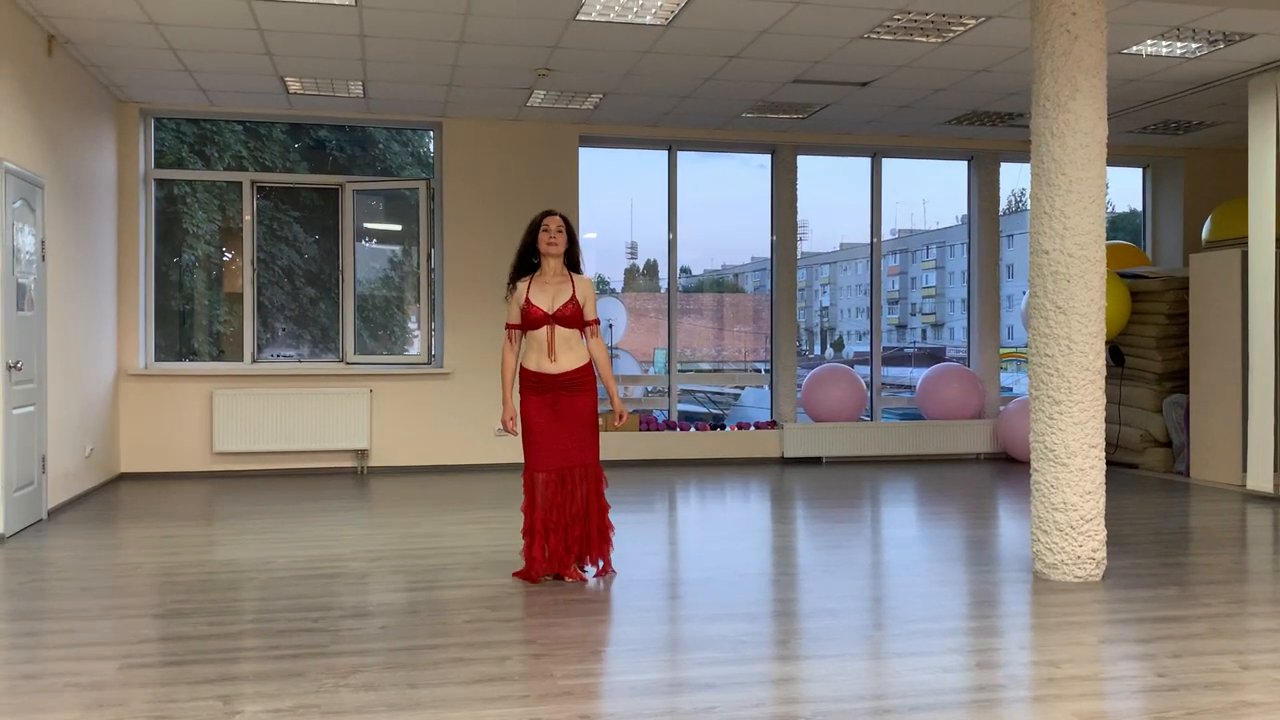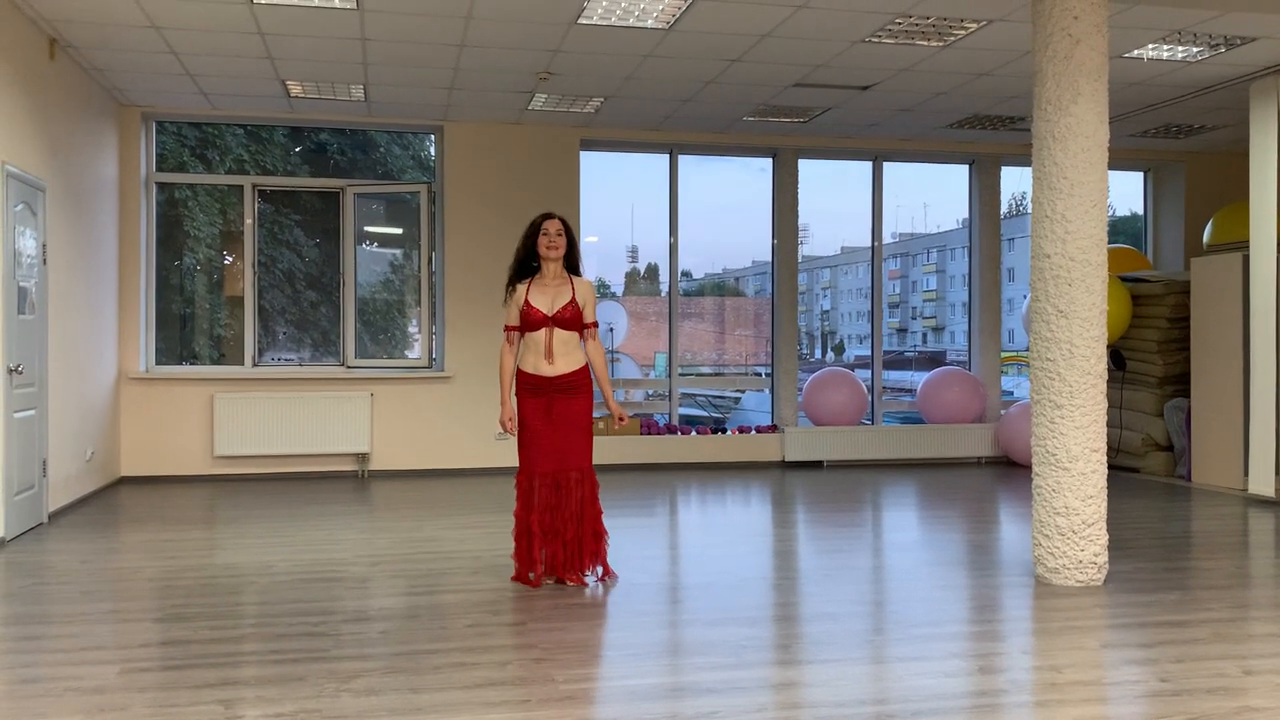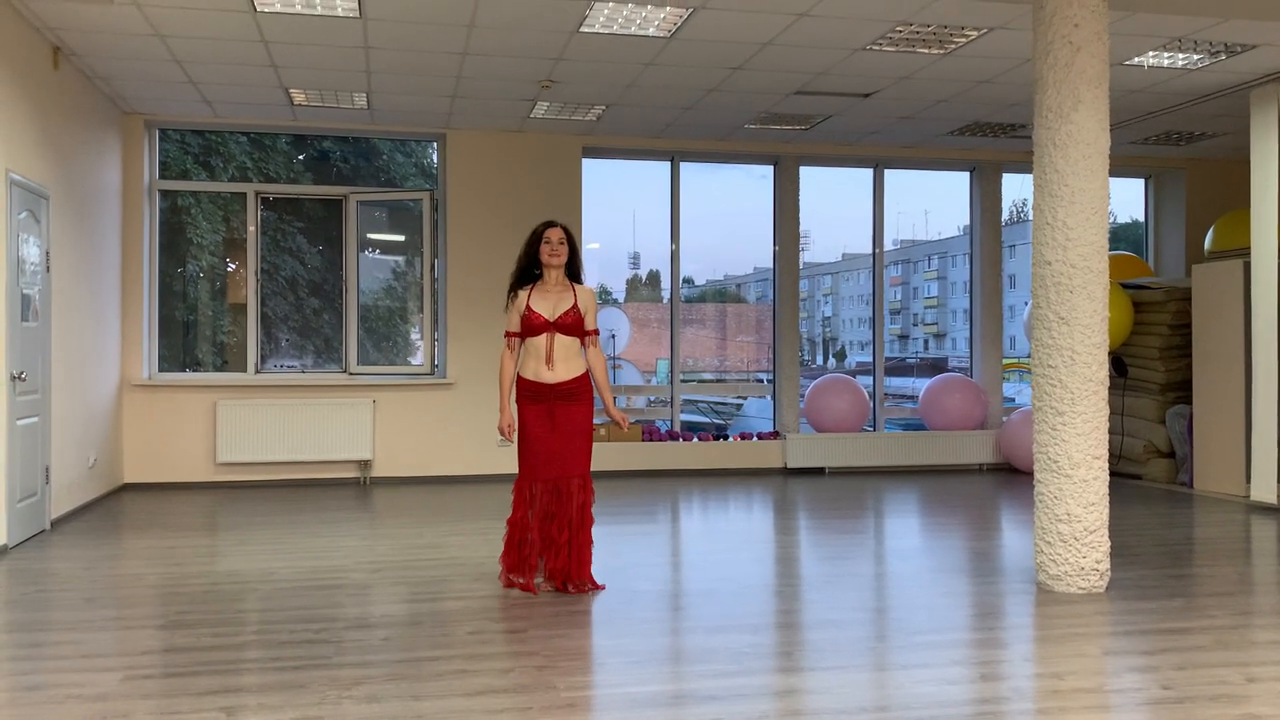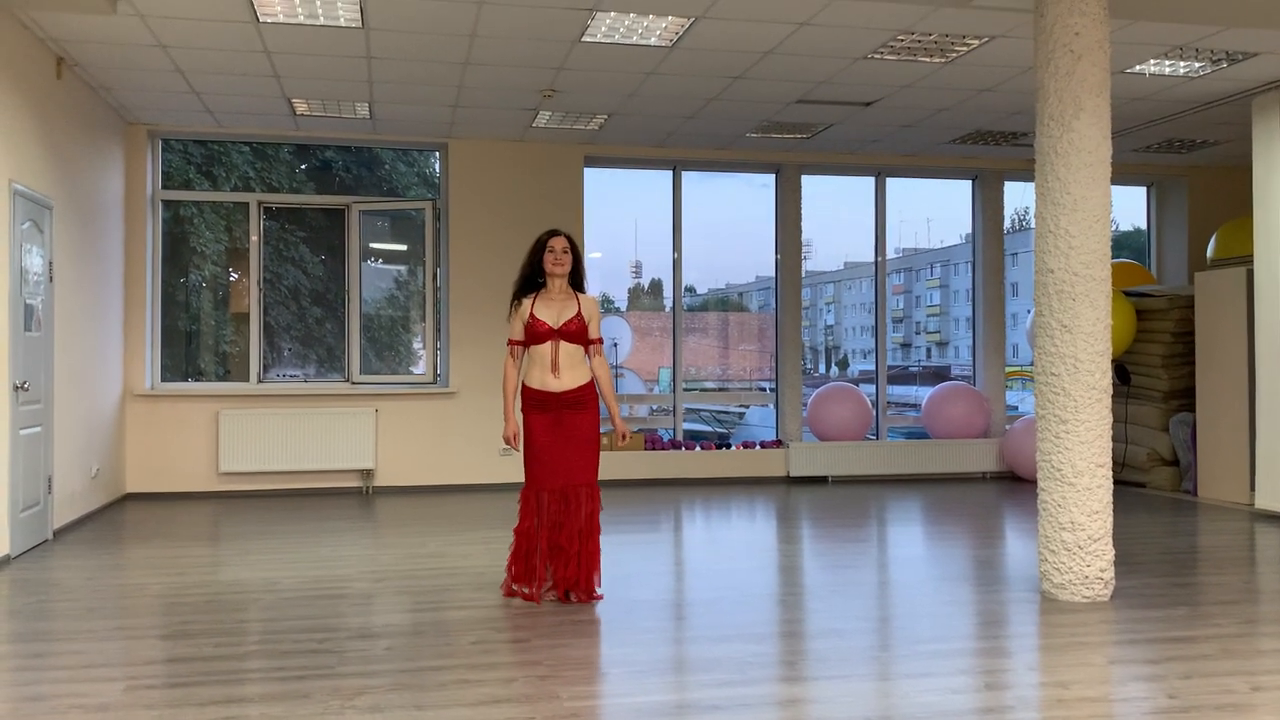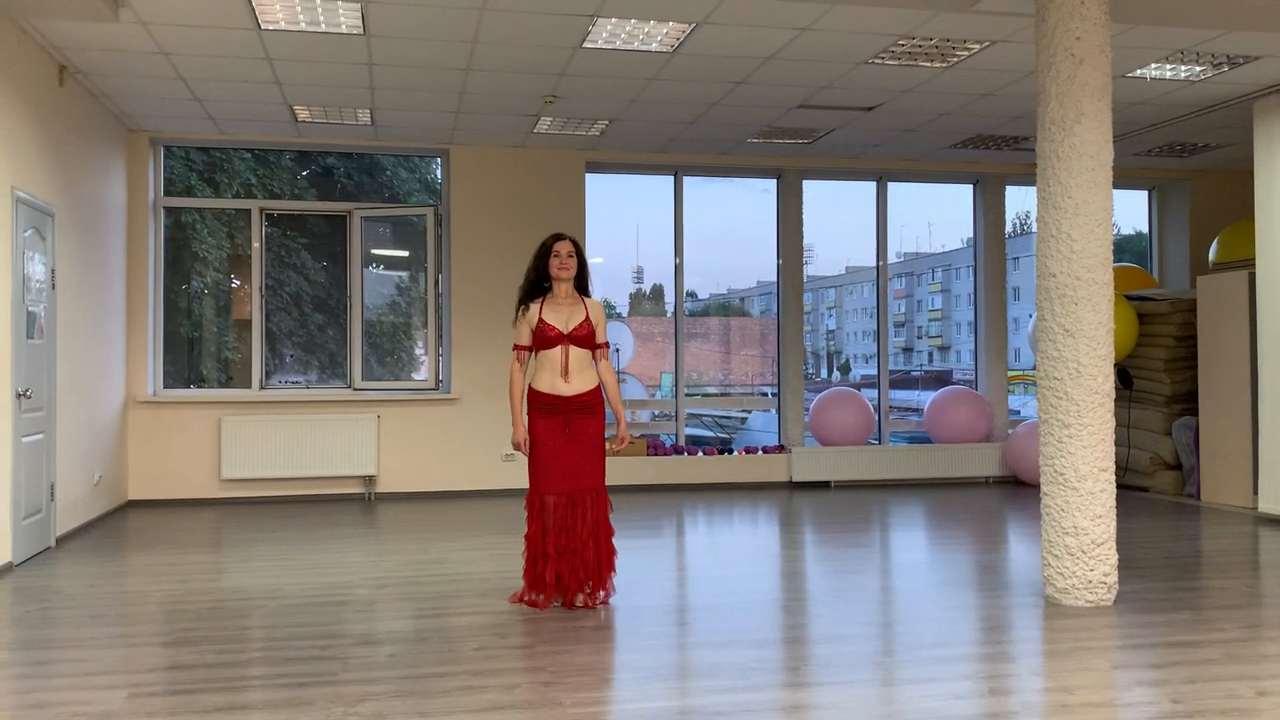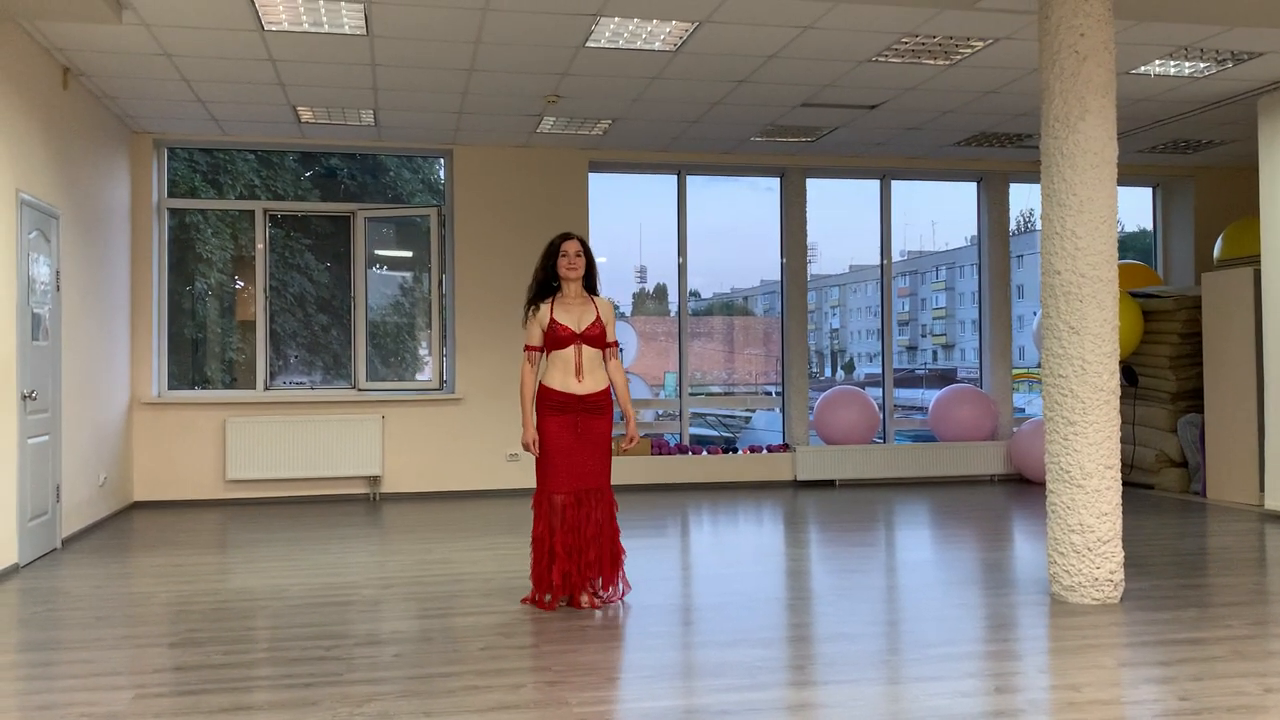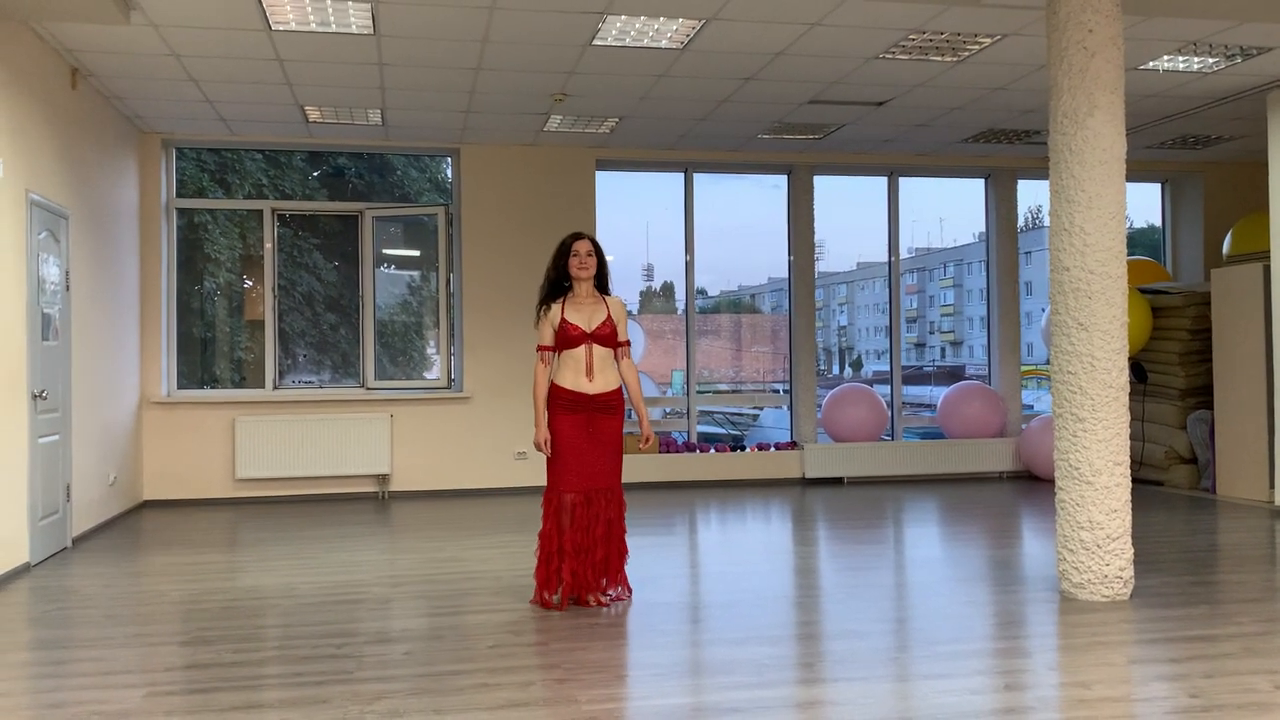
dt=0.3s
person 1, frame 1
left shoulder: (582, 286)
right shoulder: (520, 288)
left elbow: (595, 341)
right elbow: (511, 346)
left wrist: (614, 395)
right wrist: (507, 401)
left hip: (578, 387)
right hip: (535, 390)
left knee: (577, 470)
right knee: (541, 472)
left ankle: (572, 559)
right ankle: (543, 559)
person 1, frame 2
left shoulder: (582, 289)
right shoulder: (520, 291)
left elbow: (593, 345)
right elbow: (509, 347)
left wrist: (610, 399)
right wrist: (505, 402)
left hip: (574, 390)
right hip: (532, 392)
left knee: (574, 473)
right knee: (537, 475)
left ankle: (572, 563)
right ankle: (540, 562)
person 1, frame 3
left shoulder: (584, 296)
right shoulder: (521, 297)
left elbow: (593, 352)
right elbow: (510, 353)
left wrist: (610, 405)
right wrist: (504, 408)
left hip: (575, 397)
right hip: (532, 399)
left knee: (573, 480)
right knee: (537, 481)
left ankle: (570, 570)
right ankle: (539, 568)
person 1, frame 4
left shoulder: (588, 305)
right shoulder: (524, 306)
left elbow: (598, 360)
right elbow: (512, 362)
left wrist: (616, 415)
right wrist: (509, 417)
left hip: (581, 405)
right hip: (538, 407)
left knee: (580, 489)
right knee: (543, 489)
left ankle: (576, 580)
right ankle: (541, 579)
person 1, frame 5
left shoulder: (594, 309)
right shoulder: (531, 310)
left elbow: (604, 364)
right elbow: (518, 367)
left wrist: (621, 418)
right wrist: (517, 421)
left hip: (588, 410)
right hip: (545, 411)
left knee: (586, 494)
right knee: (548, 494)
left ankle: (582, 584)
right ankle: (547, 584)
person 1, frame 6
left shoulder: (604, 308)
right shoulder: (541, 311)
left elbow: (614, 363)
right elbow: (529, 367)
left wrist: (630, 417)
right wrist: (527, 422)
left hip: (597, 410)
right hip: (555, 409)
left knee: (594, 493)
right knee: (557, 493)
left ankle: (589, 583)
right ankle: (555, 584)
person 1, frame 7
left shoulder: (615, 307)
right shoulder: (552, 311)
left elbow: (625, 362)
right elbow: (543, 367)
left wrist: (643, 416)
right wrist: (540, 423)
left hip: (608, 409)
right hip: (566, 409)
left knee: (604, 493)
right knee: (566, 492)
left ankle: (599, 581)
right ankle: (564, 582)
